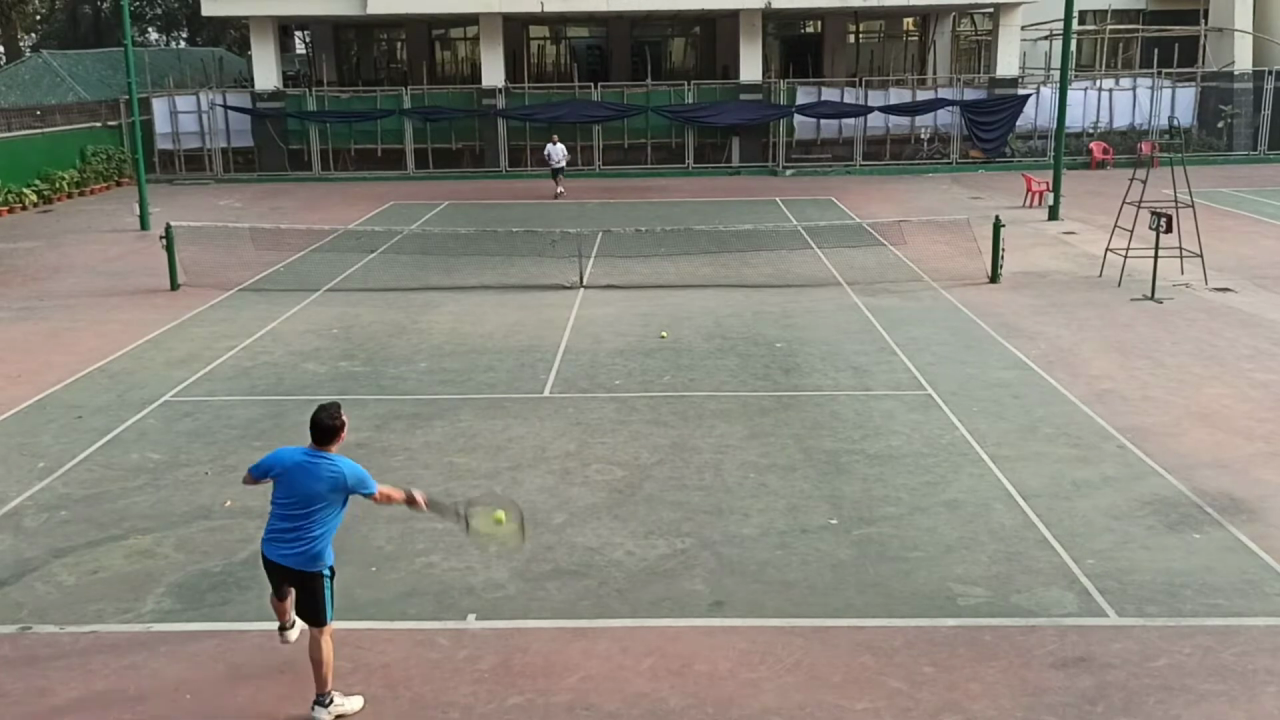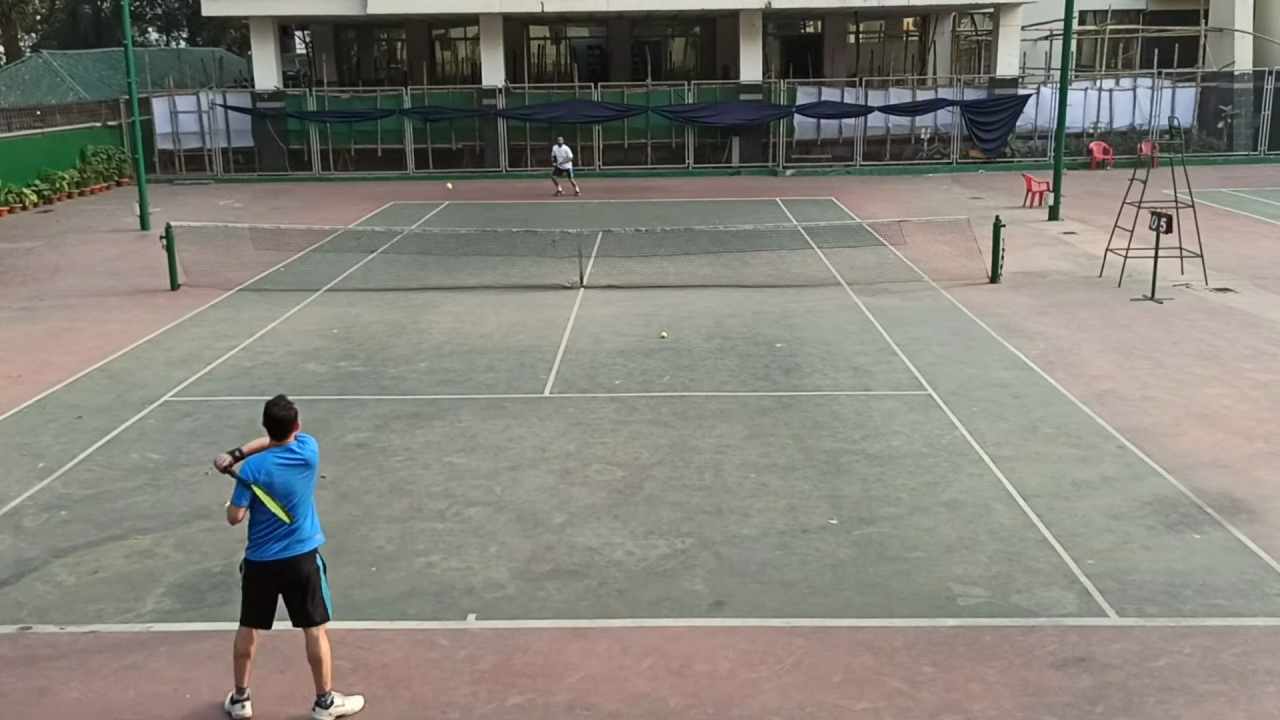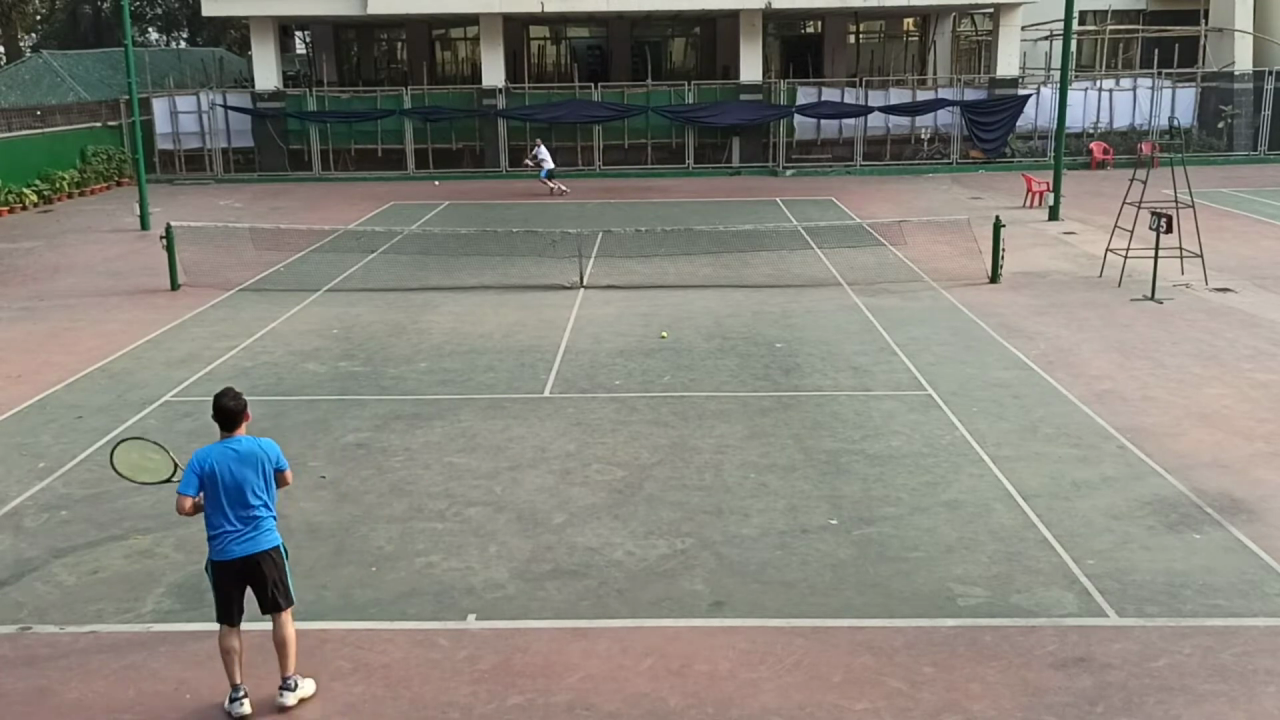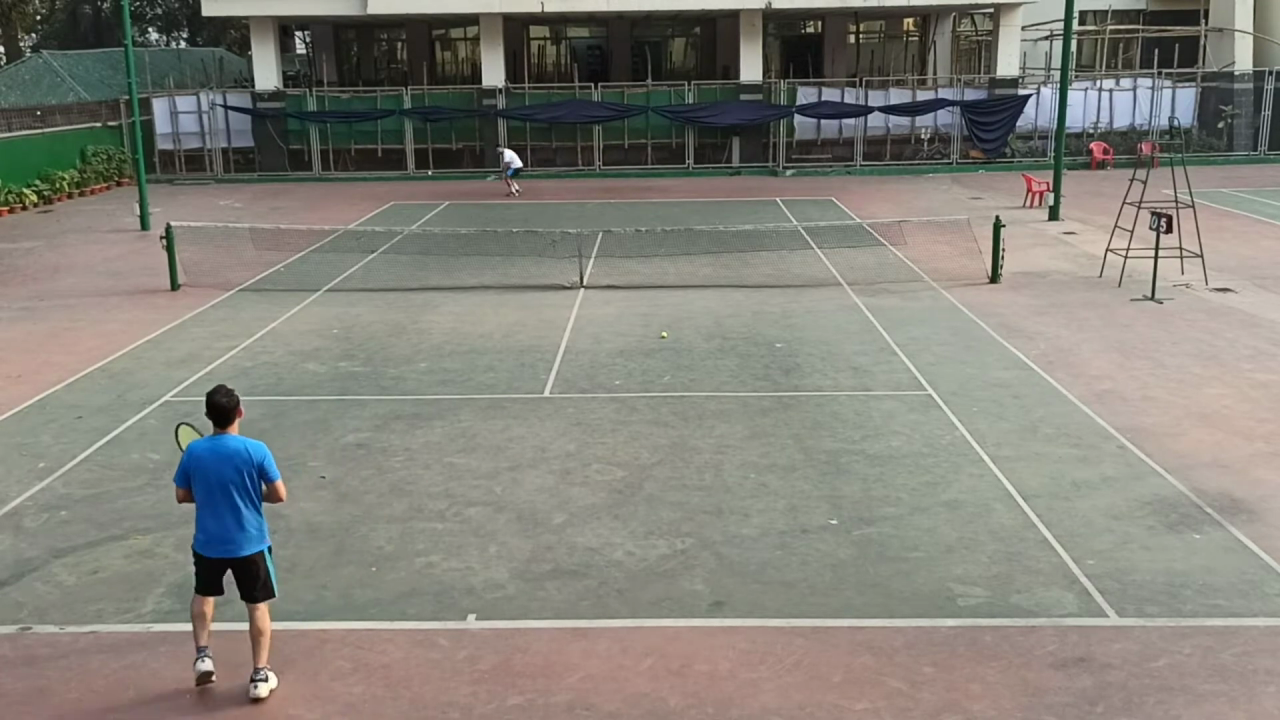
dt=0.4s
person 1, frame 1
left shoulder: (284, 457)
right shoulder: (347, 471)
left elbow: (248, 479)
right elbow: (381, 495)
right wrist: (409, 497)
left hip: (271, 552)
right hip: (310, 562)
left knee: (281, 593)
right knee: (320, 631)
left ankle: (286, 627)
person 1, frame 2
left shoulder: (252, 469)
right shoulder: (309, 450)
left elbow: (235, 517)
right elbow: (270, 446)
right wrist: (237, 455)
left hip: (260, 561)
right hip: (302, 557)
left knee: (248, 628)
right knee: (315, 630)
person 1, frame 3
left shoulder: (202, 459)
right shoulder: (268, 449)
left elbow: (184, 507)
right elbow: (285, 480)
left wrist: (210, 504)
left hip: (225, 556)
right hip: (266, 548)
left knee: (229, 626)
right knee: (282, 615)
right ankle: (289, 684)
person 1, frame 4
left shoulder: (194, 452)
right shoulder: (256, 450)
left elbow: (182, 495)
right elbow: (279, 495)
left hip: (208, 546)
right hip: (250, 544)
left knee: (203, 595)
right knee: (258, 606)
left ankle: (202, 656)
right ankle: (260, 676)
